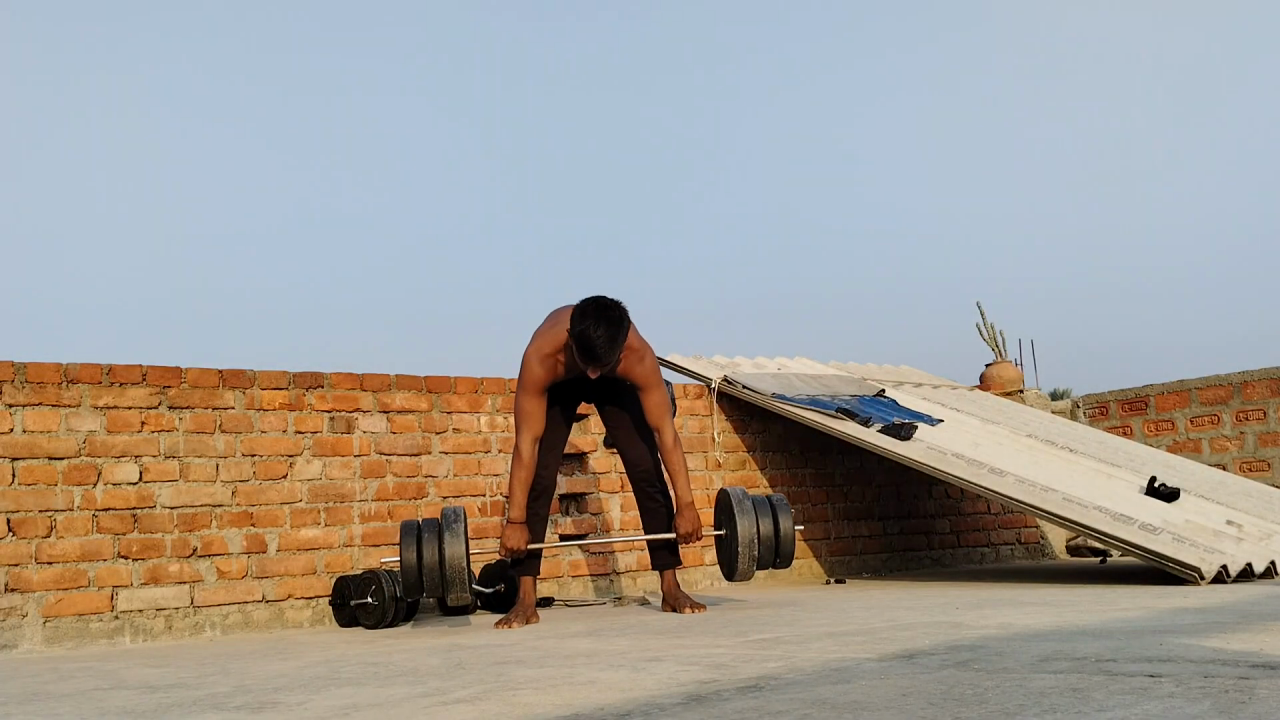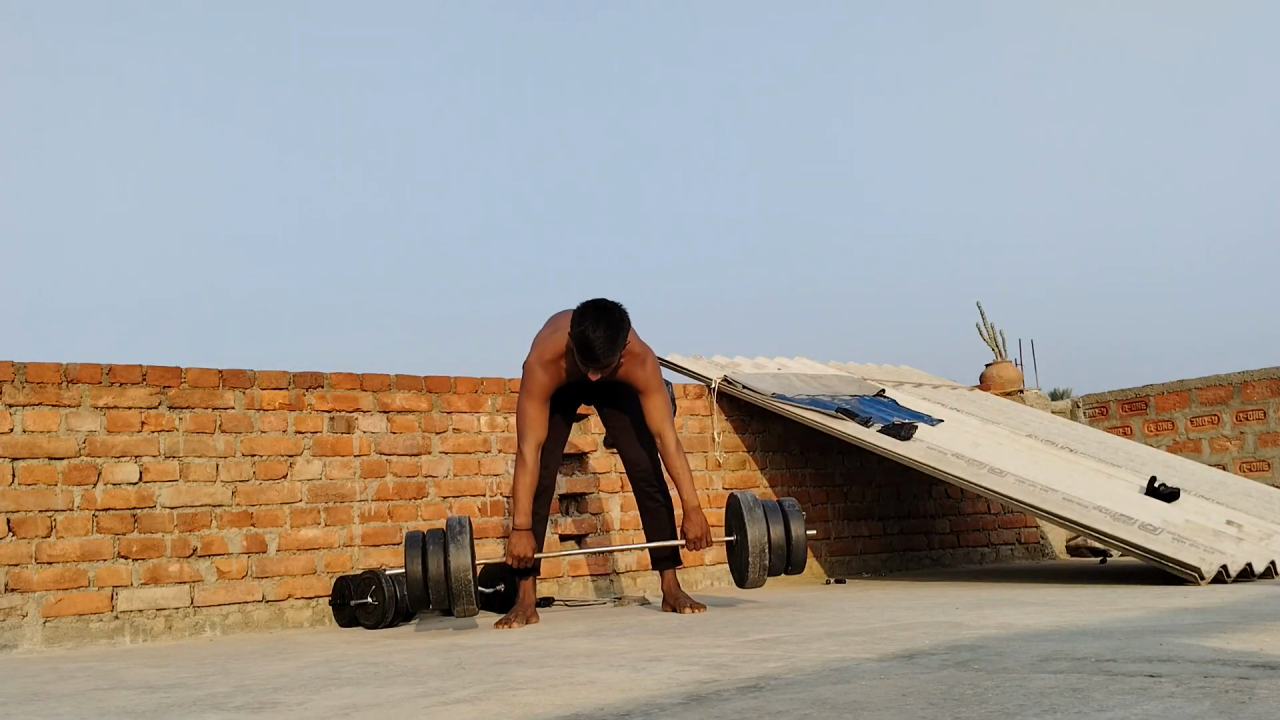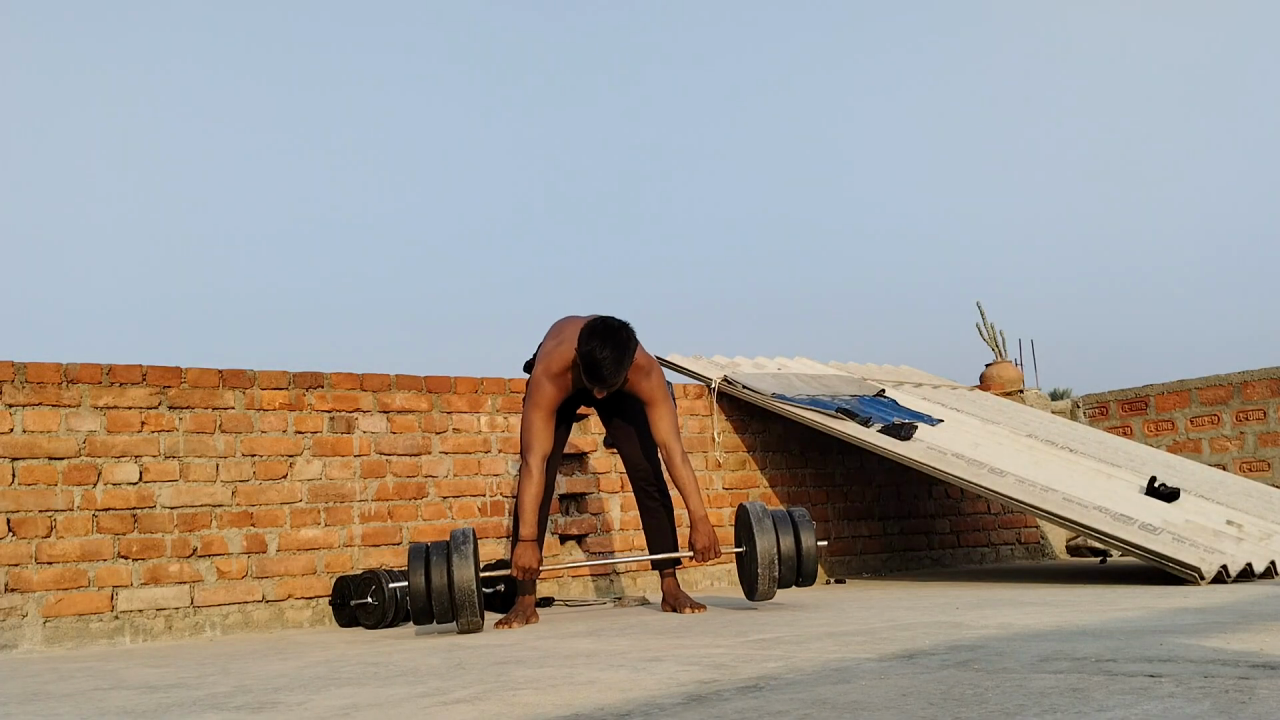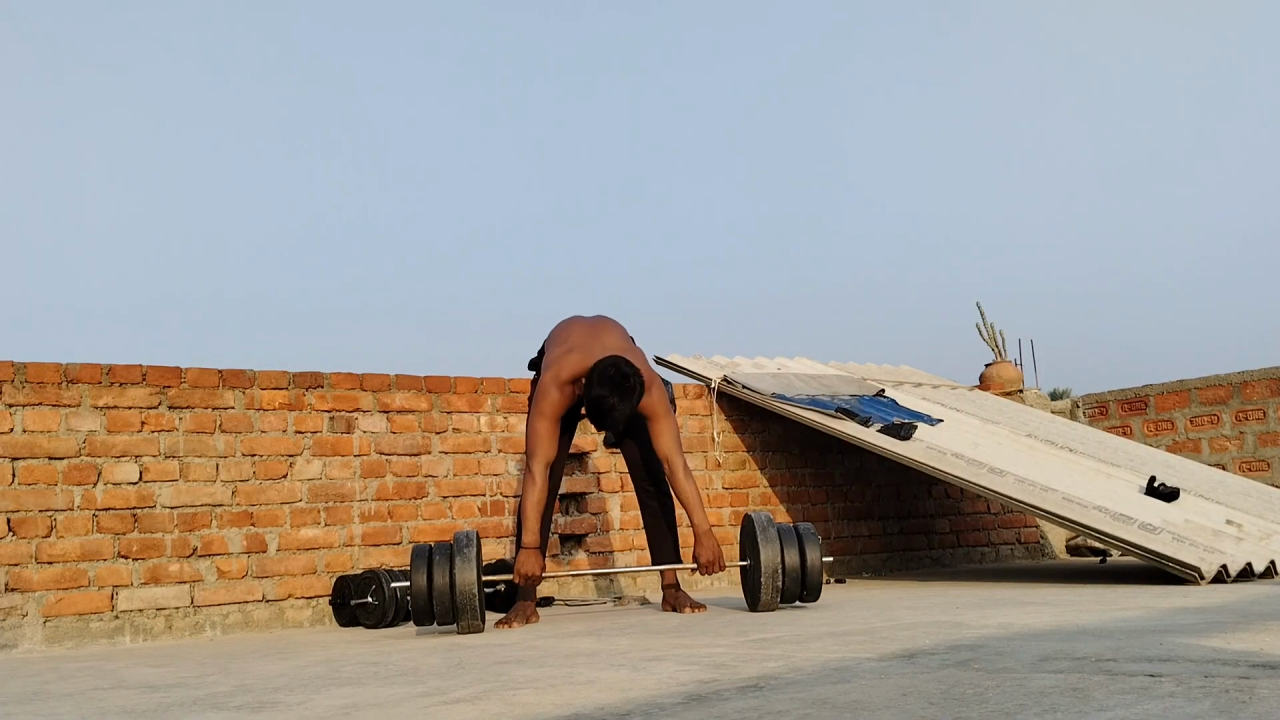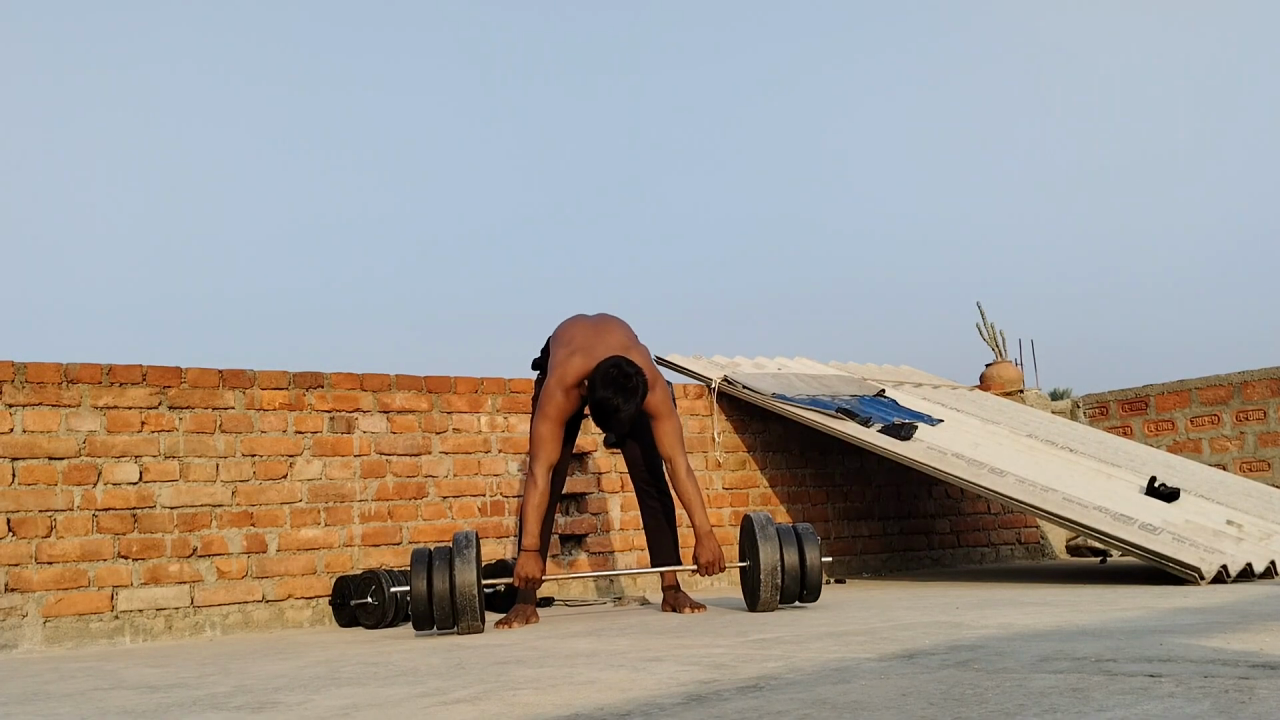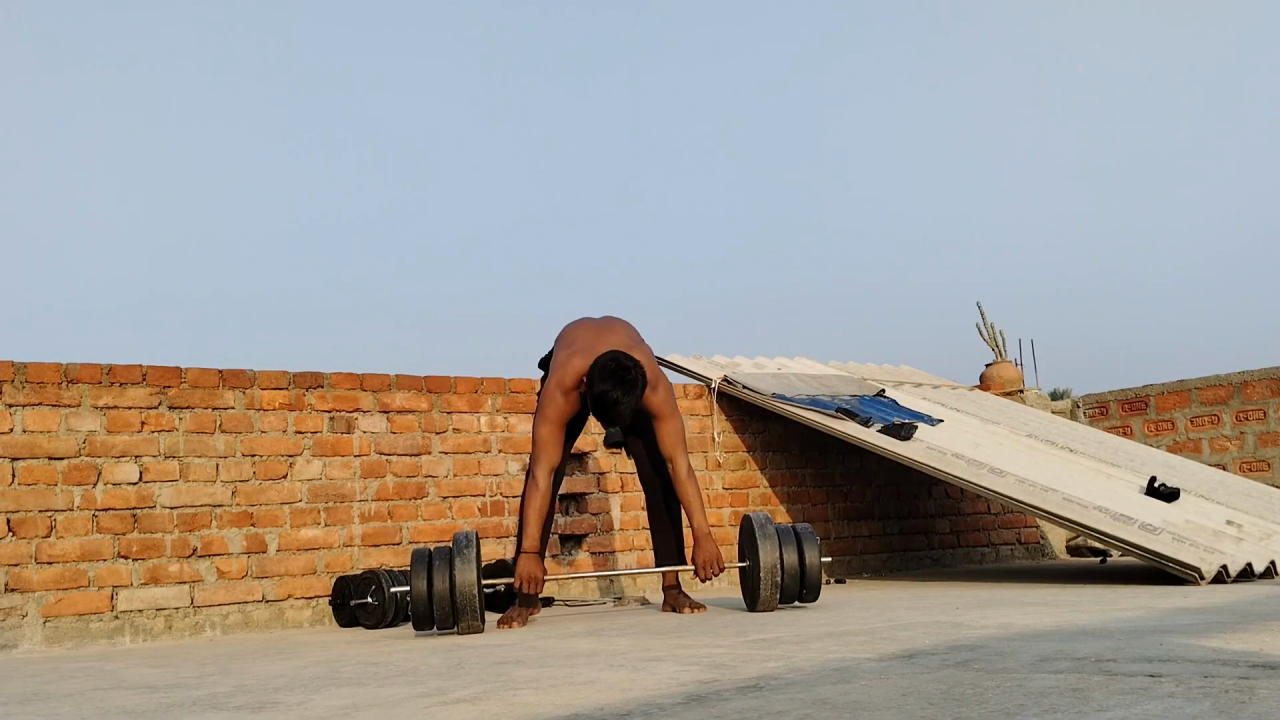
dt=0.2s
person 1, frame 1
left shoulder: (639, 355)
right shoulder: (541, 356)
left elbow: (664, 430)
right elbow: (527, 442)
left wrist: (686, 504)
right wrist: (516, 520)
left hip: (616, 383)
right hip: (558, 384)
left knee: (647, 470)
right knee: (539, 478)
left ankle: (671, 588)
right ankle: (526, 599)
person 1, frame 2
left shoulder: (640, 359)
right shoulder: (544, 362)
left elbow: (666, 436)
right elbow: (529, 449)
left wrist: (692, 509)
right wrist: (521, 526)
left hip: (616, 387)
right hip: (560, 387)
left knee: (646, 471)
right knee: (540, 477)
left ankle: (671, 588)
right ankle: (526, 599)
person 1, frame 3
left shoulder: (645, 371)
right shoulder: (549, 373)
left elbow: (671, 447)
right elbow: (534, 461)
left wrist: (699, 520)
right wrist: (527, 539)
left hip: (619, 386)
right hip: (563, 384)
left knee: (647, 471)
right knee: (541, 479)
left ankle: (671, 587)
right ankle: (525, 601)
person 1, frame 4
left shoulder: (648, 387)
right shoulder: (556, 384)
left elbow: (674, 463)
right elbow: (537, 469)
left wrist: (704, 534)
right wrist: (530, 547)
left hip: (622, 381)
right hip: (566, 375)
left knee: (650, 472)
right knee: (548, 475)
left ankle: (671, 587)
right ankle: (526, 600)
person 1, frame 5
left shoulder: (652, 385)
right shoulder: (561, 386)
left elbow: (678, 463)
right elbow: (540, 472)
left wrist: (704, 534)
right wrist: (529, 550)
left hip: (622, 363)
left knee: (650, 473)
right knee: (552, 476)
left ankle: (671, 588)
right ankle: (526, 600)
person 1, frame 6
left shoulder: (654, 384)
right shoulder: (562, 388)
left elbow: (678, 463)
right elbow: (542, 473)
left wrist: (703, 536)
right wrist: (529, 552)
left hip: (629, 373)
right hip: (570, 368)
left knee: (658, 473)
right knee: (550, 473)
left ankle: (671, 587)
right ankle: (526, 595)
